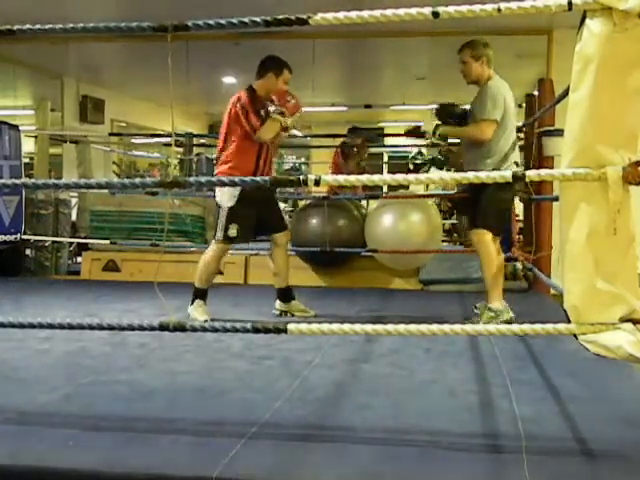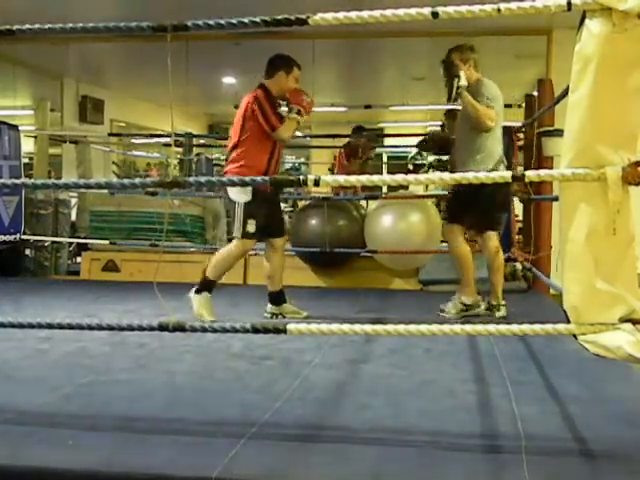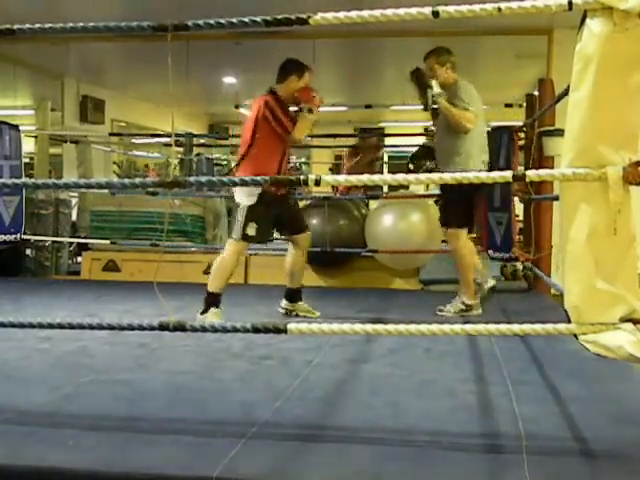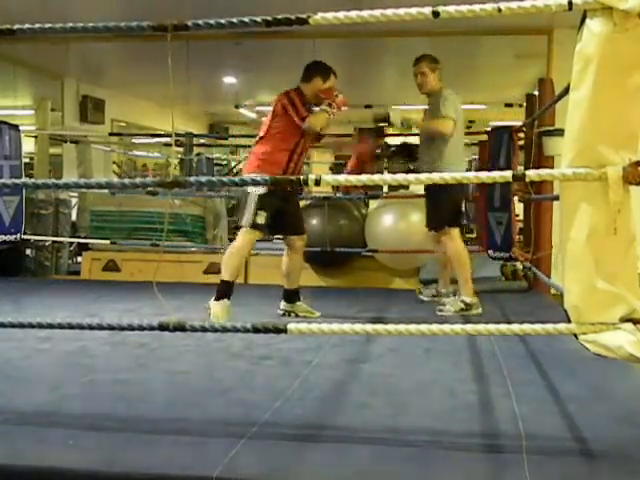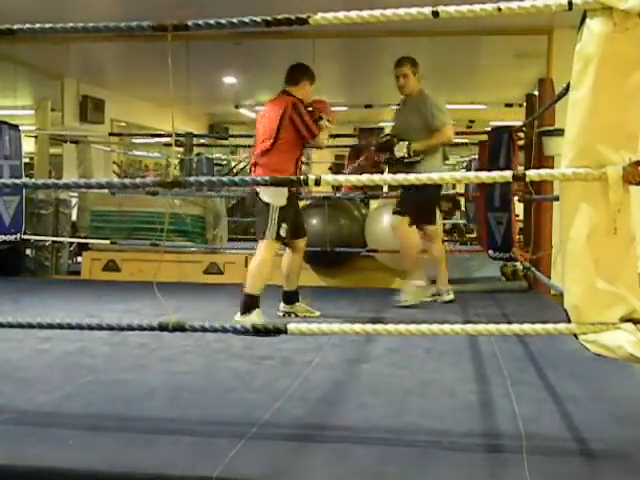
dt=0.3s
person 1, frame 1
left shoulder: (492, 89)
right shoulder: (492, 89)
left elbow: (483, 132)
left wrist: (444, 130)
right wrist: (457, 140)
left hip: (493, 174)
right hip: (494, 174)
left knee: (480, 235)
right knee: (491, 238)
left ankle: (497, 306)
right ankle: (495, 301)
person 1, frame 2
left shoulder: (485, 88)
right shoulder: (472, 92)
left elbow: (488, 121)
left wrist: (462, 93)
left hip: (481, 173)
right hip: (476, 173)
left knee: (453, 230)
right knee: (488, 236)
left ankle: (468, 297)
right ankle: (497, 301)
person 1, frame 3
left shoulder: (461, 90)
right shoulder: (452, 93)
left elbow: (466, 123)
left wrist: (438, 99)
right wrist: (432, 151)
left hip: (462, 173)
right hip: (459, 172)
left knee: (456, 234)
right knee: (458, 234)
left ankle: (468, 298)
right ankle: (481, 278)
person 1, frame 4
left shoulder: (445, 97)
right shoulder: (435, 101)
left elbow: (444, 127)
left wrist: (409, 122)
left knee: (450, 234)
right knee: (440, 233)
left ankle: (468, 298)
right ankle: (442, 287)
person 1, frame 5
left shoulder: (428, 102)
right shoulder: (402, 107)
left elbow: (447, 134)
right elbow: (397, 138)
left wrist: (412, 147)
right wrist: (387, 144)
left hip: (426, 174)
right hip: (413, 174)
left knee: (401, 223)
right knee: (429, 231)
left ankle: (415, 280)
right ankle: (443, 286)
person 2, frame 1
left shoulder: (262, 105)
right shoulder: (244, 100)
left elbow: (270, 147)
right elbow: (262, 136)
left wrist: (283, 123)
right wrist: (280, 113)
left hip: (259, 186)
right hip: (236, 185)
left knee: (281, 238)
right knee: (221, 245)
left ankle: (285, 300)
right ankle: (197, 301)
person 2, frame 2
left shoulder: (268, 101)
right shoulder: (260, 98)
left elbow: (278, 137)
right elbow: (282, 135)
left wrist: (296, 113)
right wrist: (298, 110)
left hip: (264, 184)
left knee: (277, 242)
right knee: (244, 242)
left ankle: (276, 303)
right ankle: (202, 291)
person 2, frame 3
left shoulder: (278, 105)
right shoulder: (270, 103)
right elbow: (297, 135)
left wrist: (305, 109)
right wrist: (309, 108)
left hip: (277, 189)
right hip: (255, 187)
left knee: (302, 238)
right knee: (237, 245)
left ankle: (292, 300)
right ankle: (209, 309)
person 2, frame 4
left shoulder: (306, 107)
right shoulder: (290, 98)
left elbow: (317, 136)
right elbow: (312, 125)
right wrist: (331, 105)
left hip: (285, 183)
right hip: (263, 176)
left knee: (297, 241)
right knee: (249, 235)
left ankle: (290, 301)
right ankle: (221, 298)
person 2, frame 5
left shoulder: (271, 106)
right shoulder: (293, 105)
right elbow: (319, 140)
left wrist: (314, 118)
right wrist: (324, 117)
left hip: (278, 185)
right hip: (273, 183)
left knee: (298, 243)
right knee: (269, 246)
left ankle: (290, 302)
right ankle: (248, 311)
